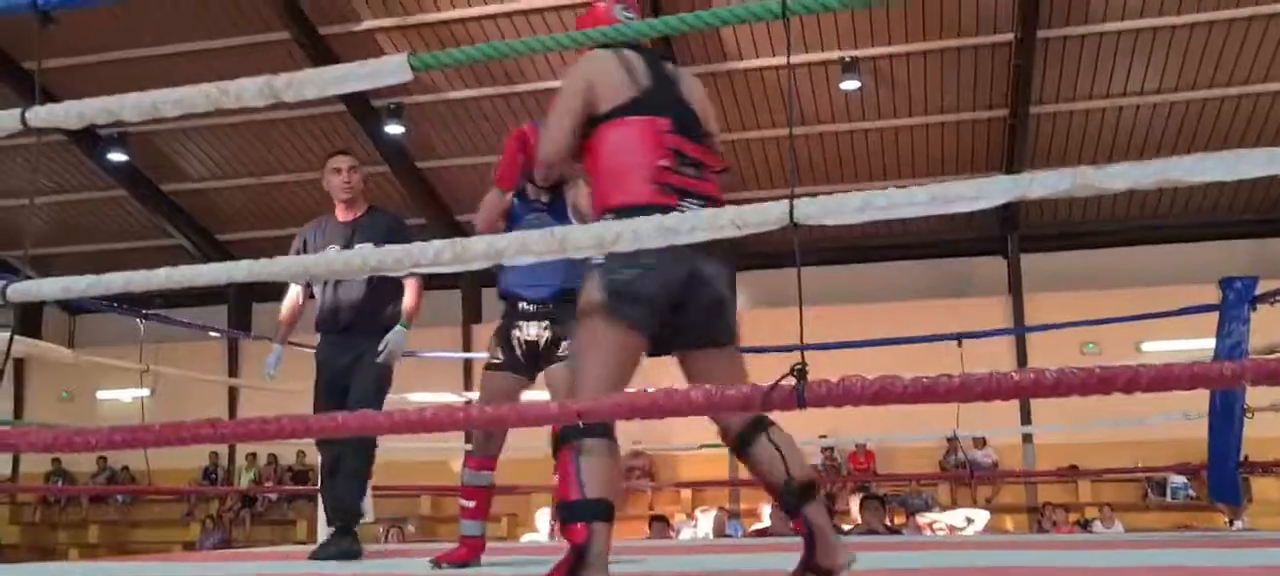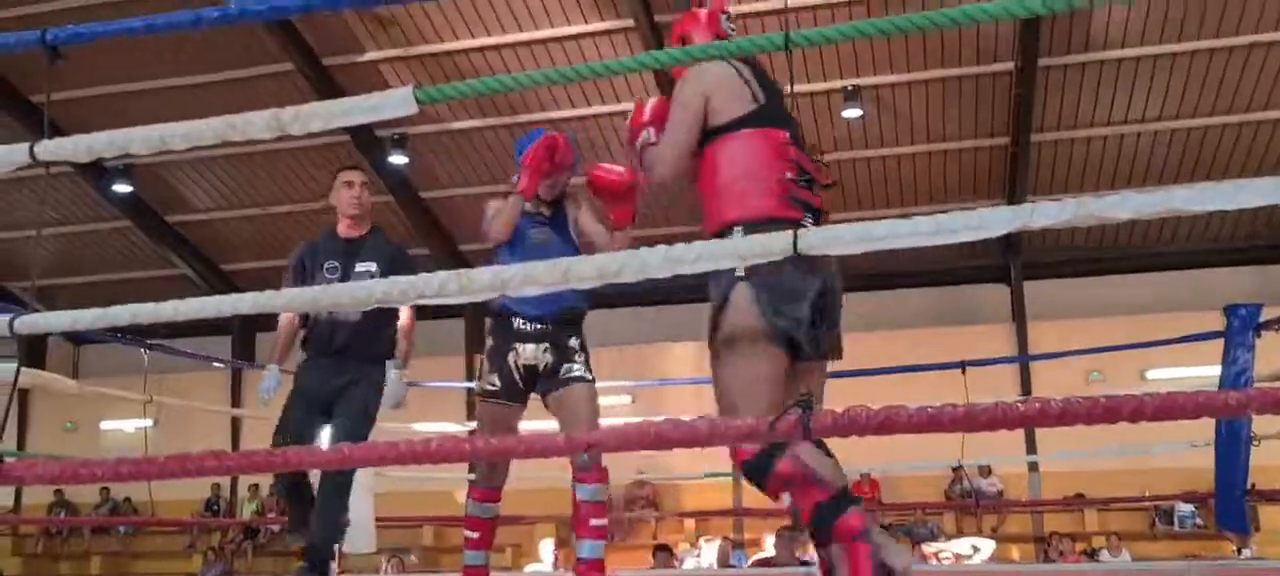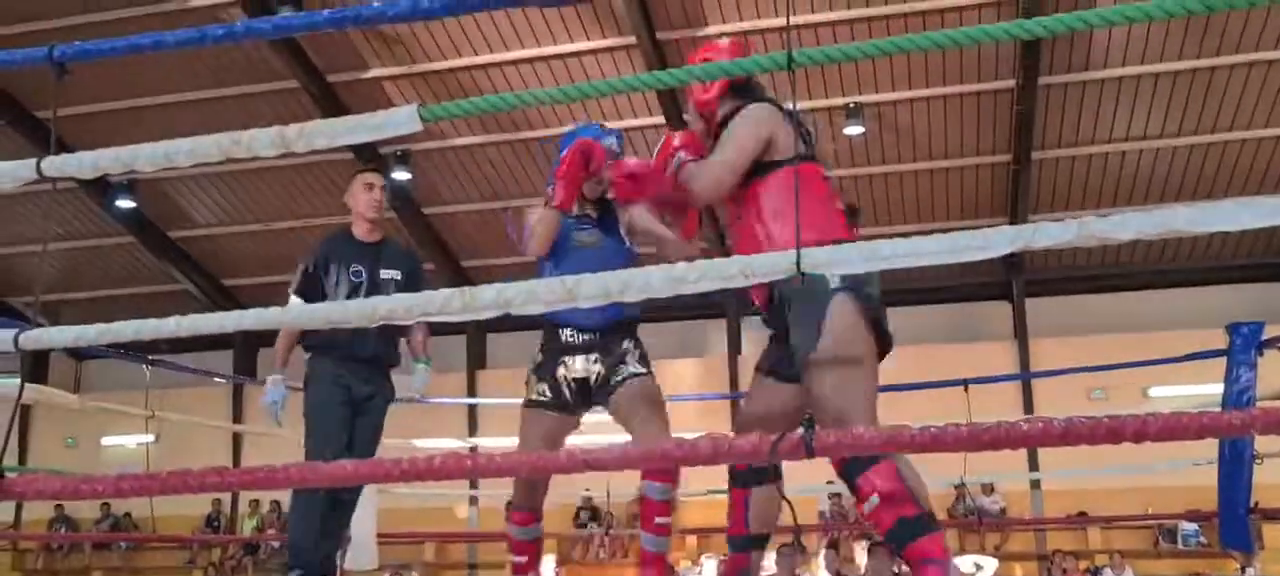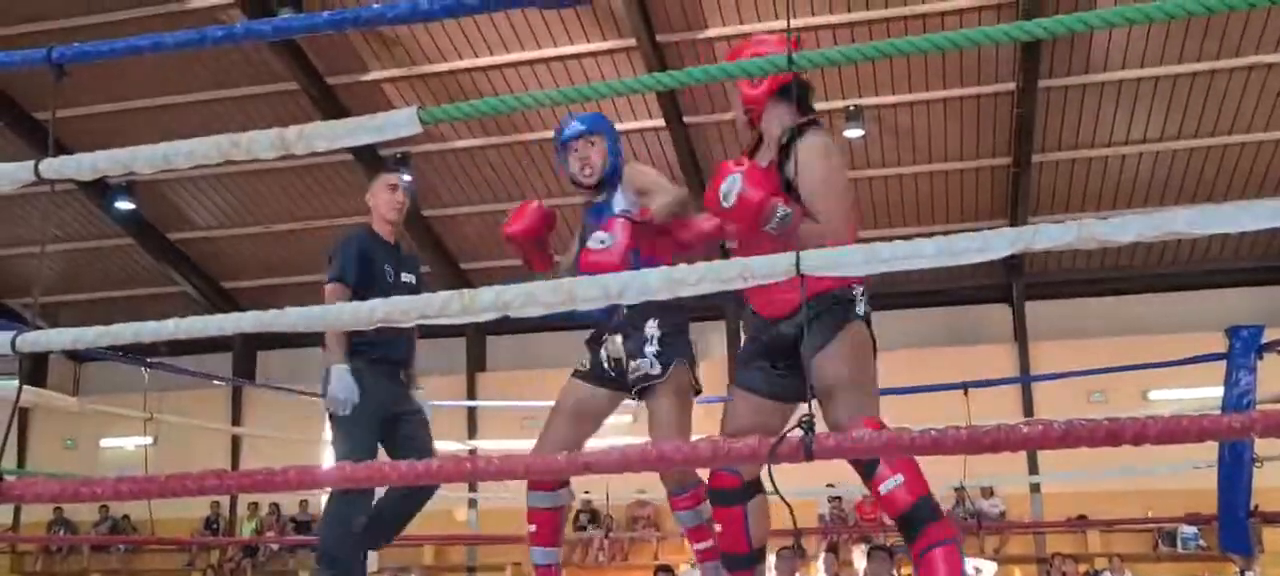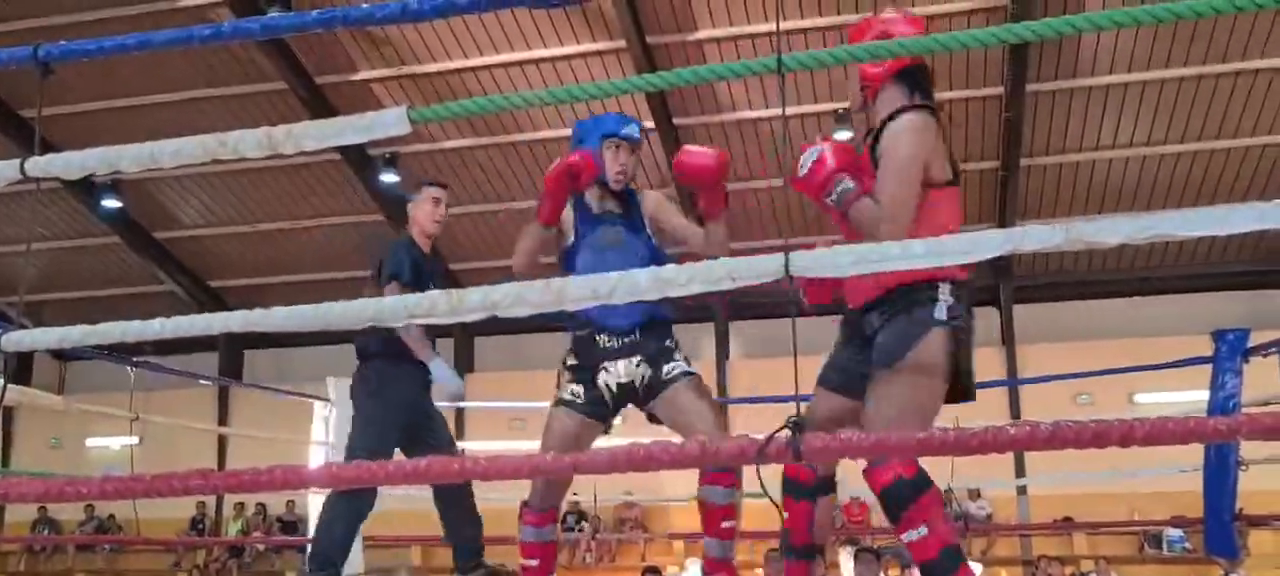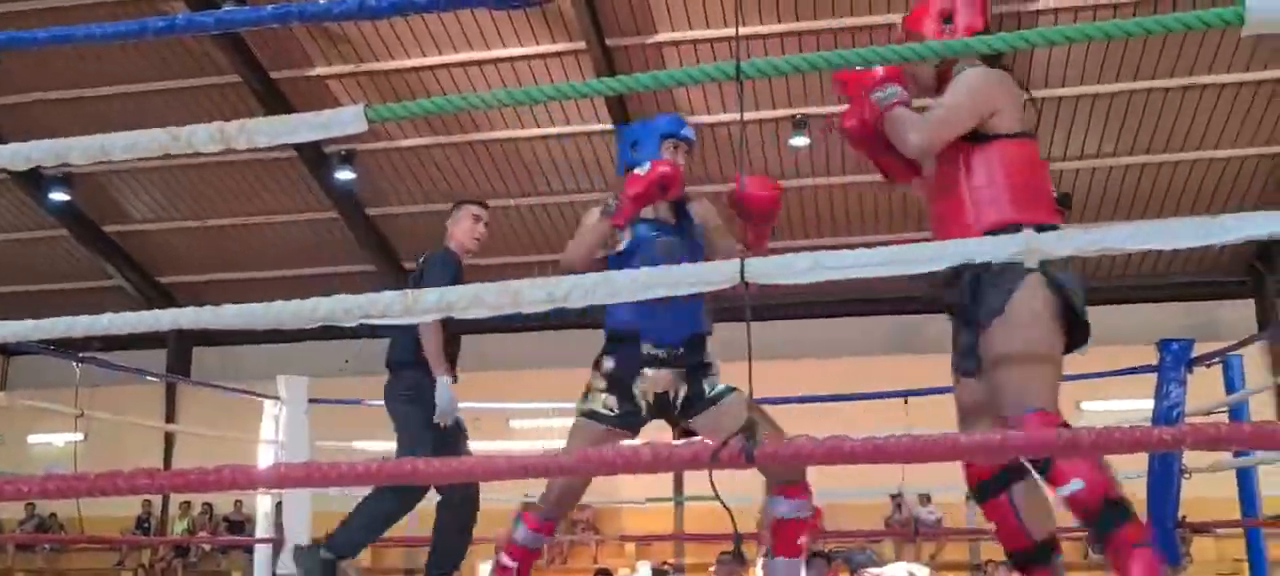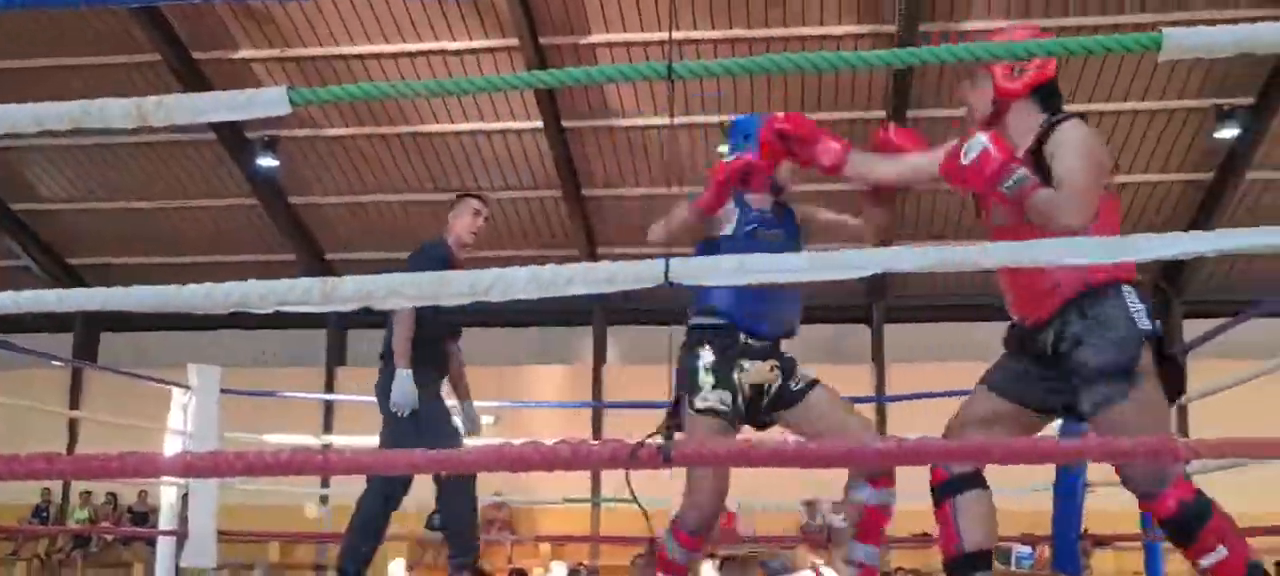
dt=0.3s
person 1, frame 1
left shoulder: (593, 64)
right shoulder: (684, 84)
left elbow: (550, 161)
right elbow: (703, 154)
left wrist: (573, 142)
right hip: (705, 247)
left knee: (585, 411)
right knee: (738, 413)
person 1, frame 2
left shoulder: (704, 75)
right shoulder: (764, 89)
left elbow: (663, 173)
left wrist: (646, 137)
left hip: (758, 255)
right hip: (809, 259)
right knee: (793, 435)
person 1, frame 3
left shoulder: (758, 115)
right shoulder: (738, 133)
left elbow: (708, 186)
left wrist: (678, 161)
right wrist: (641, 177)
left hip: (825, 282)
right hip: (795, 299)
person 1, frame 4
left shoulder: (812, 144)
right shoulder: (759, 154)
left elbow: (837, 242)
right elbow: (742, 228)
left wrist: (768, 211)
left hip: (828, 311)
right hip: (771, 327)
left knee: (855, 432)
right knee: (731, 468)
person 1, frame 5
left shoulder: (912, 126)
right shoulder: (887, 133)
left elbow: (891, 229)
left wrist: (833, 185)
left hip: (921, 312)
right hip: (876, 321)
left knee: (886, 465)
right knee: (805, 459)
person 1, frame 6
left shoulder: (981, 80)
right shoulder: (959, 109)
left elbow: (920, 140)
right elbow: (927, 172)
left wrist: (884, 92)
right wrist: (873, 136)
left hip: (1016, 267)
right hip: (982, 281)
left knee: (1028, 426)
right knee: (985, 459)
person 1, frame 7
left shoulder: (1074, 136)
right shoulder: (981, 144)
left elbow: (1073, 218)
right elbow: (889, 170)
left wrist: (1004, 175)
right wrist: (816, 145)
left hip: (1102, 320)
right hip: (1044, 339)
left knee: (1155, 484)
right knee: (953, 457)
person 2, frame 1
left shoulder: (573, 195)
right shoulder: (507, 198)
right elbow: (486, 222)
right wrist: (508, 174)
left hip: (562, 318)
right hip: (516, 320)
right knee: (486, 432)
right ankle: (470, 539)
person 2, frame 2
left shoulder: (575, 207)
right shoulder: (501, 208)
left elbow: (617, 257)
right elbow: (496, 232)
left wrist: (623, 210)
right wrist: (529, 184)
left hip: (564, 339)
right hip: (511, 338)
left knee: (587, 453)
right knee: (489, 462)
person 2, frame 3
left shoulder: (624, 212)
right shoulder: (544, 214)
left elbow: (683, 252)
right elbow: (535, 249)
right wrist: (564, 189)
left hip: (616, 346)
right hip: (560, 352)
left knee: (659, 451)
right knee: (527, 484)
person 2, frame 4
left shoulder: (634, 177)
right shoulder: (591, 216)
left elbow: (673, 200)
left wrist: (634, 228)
right wrist: (533, 248)
left hip: (654, 324)
right hip: (610, 335)
left knee: (672, 463)
right knee: (545, 459)
person 2, frame 5
left shoulder: (648, 202)
right shoulder: (564, 214)
left elbow: (714, 250)
right elbow: (521, 268)
left wrist: (714, 197)
right wrist: (552, 203)
left hip: (654, 349)
right hip: (591, 355)
right knee: (544, 491)
person 2, frame 6
left shoulder: (698, 214)
right shoulder: (612, 214)
right elbow: (574, 261)
left wrist: (759, 229)
right wrist: (623, 208)
left hip: (690, 369)
right hip: (626, 370)
left knee: (787, 466)
right knee: (557, 497)
person 2, frame 7
left shoulder: (792, 212)
right shoulder: (720, 204)
left elbow: (866, 231)
right elbow: (659, 236)
right wrist: (711, 196)
left hip: (769, 360)
right hip: (716, 353)
right knee: (703, 506)
person 3, frame 1
left shoulder: (389, 226)
right shoulder: (311, 234)
left elbow: (412, 283)
right elbow: (296, 293)
left wrist: (402, 328)
right wrist: (279, 344)
left hip: (373, 344)
right hip: (330, 346)
right knee: (332, 441)
left ankle: (345, 526)
right ankle: (342, 531)
person 3, frame 2
left shoulder: (391, 251)
right shoulder: (310, 252)
left elbow: (405, 316)
right elbow: (292, 314)
left wrist: (397, 370)
right wrist: (274, 366)
left hip: (364, 372)
right hip: (316, 367)
right knee: (285, 450)
right ankle: (307, 524)
person 3, frame 3
left shoulder: (405, 259)
right shoulder: (327, 251)
left elbow: (415, 320)
left wrist: (421, 365)
right wrist: (277, 375)
left hip: (376, 379)
right hip: (330, 370)
right knee: (325, 464)
person 3, frame 4
left shoulder: (408, 262)
right shoulder: (356, 245)
right elbow: (333, 305)
left wrist: (410, 384)
right wrist: (338, 368)
left hip: (393, 380)
right hip: (360, 375)
person 3, frame 5
left shoulder: (427, 265)
right shoulder: (402, 252)
right wrist: (436, 362)
left hip: (413, 385)
right hip: (386, 378)
left knee: (452, 477)
person 3, frame 6
left shoulder: (448, 270)
right shoulder: (443, 261)
right elbow: (427, 317)
right wrist: (444, 381)
left hip: (429, 391)
right hip: (417, 386)
left knee: (462, 489)
right knee: (407, 483)
person 3, frame 7
left shoulder: (452, 272)
right shoulder: (433, 255)
left elbow: (450, 349)
right elbow: (405, 308)
left wrist: (467, 403)
right wrist: (403, 371)
left hip: (419, 385)
right hip: (409, 380)
left knee: (388, 484)
right knee: (456, 470)
